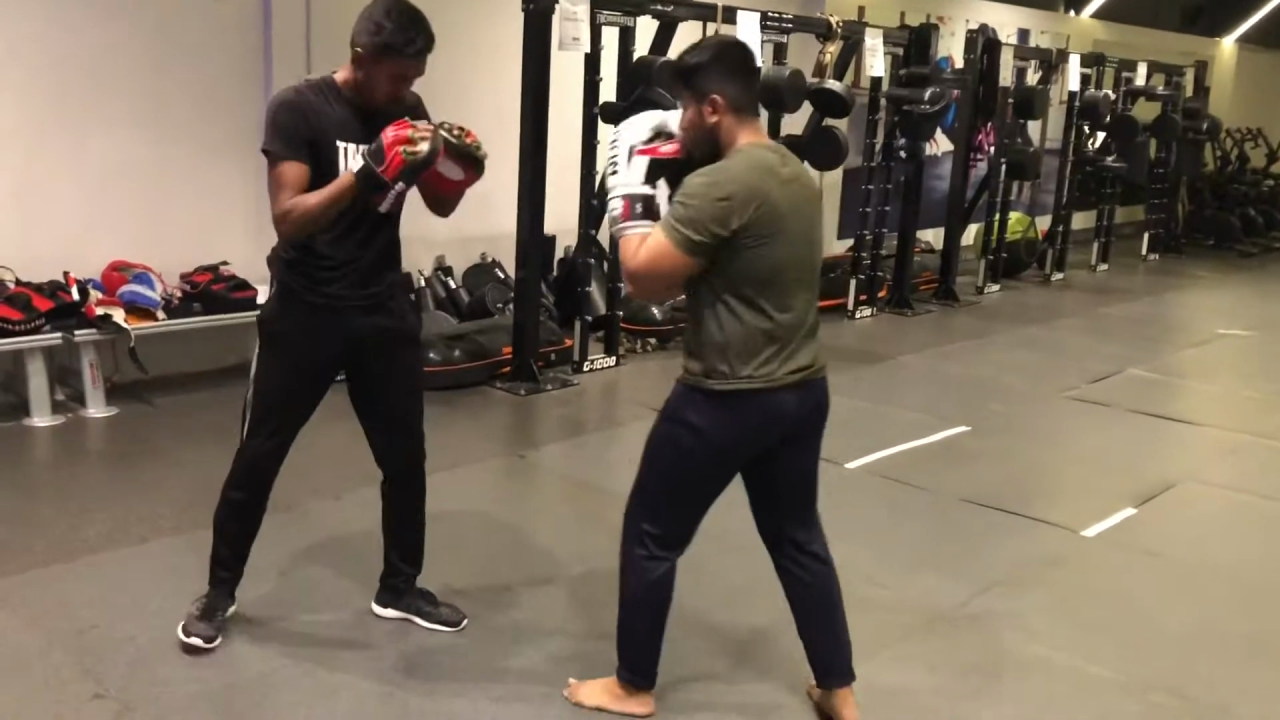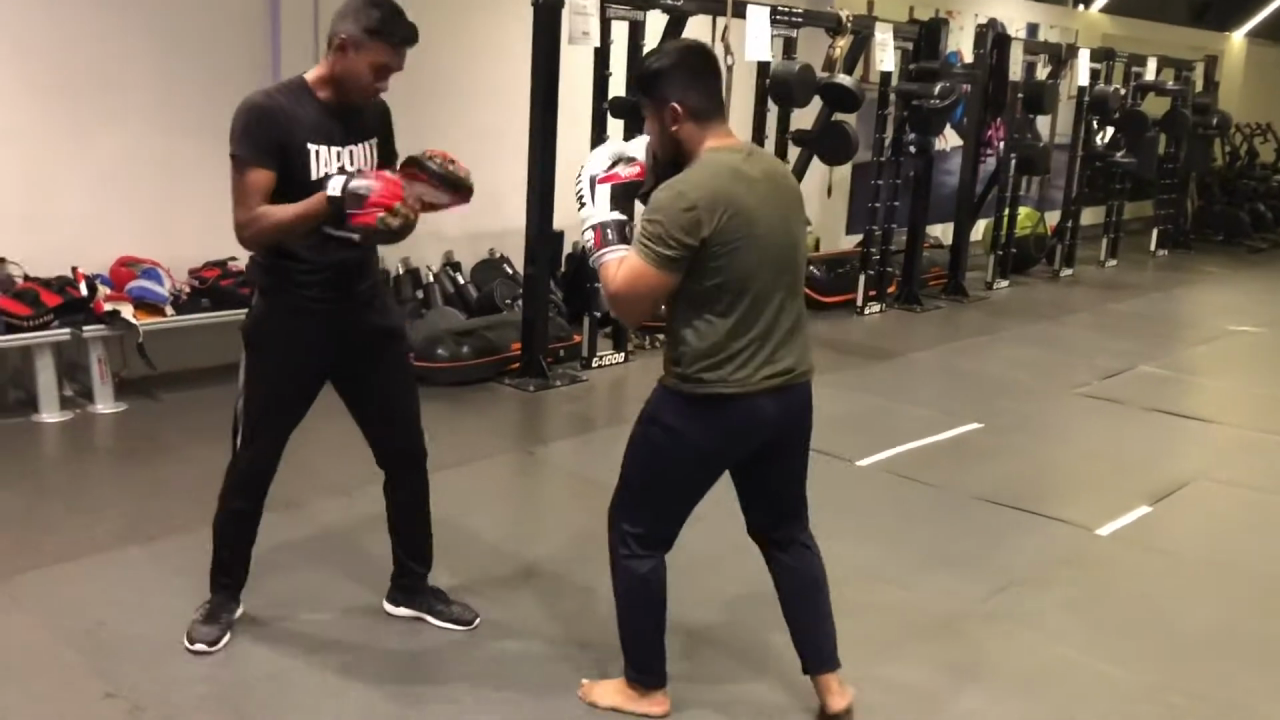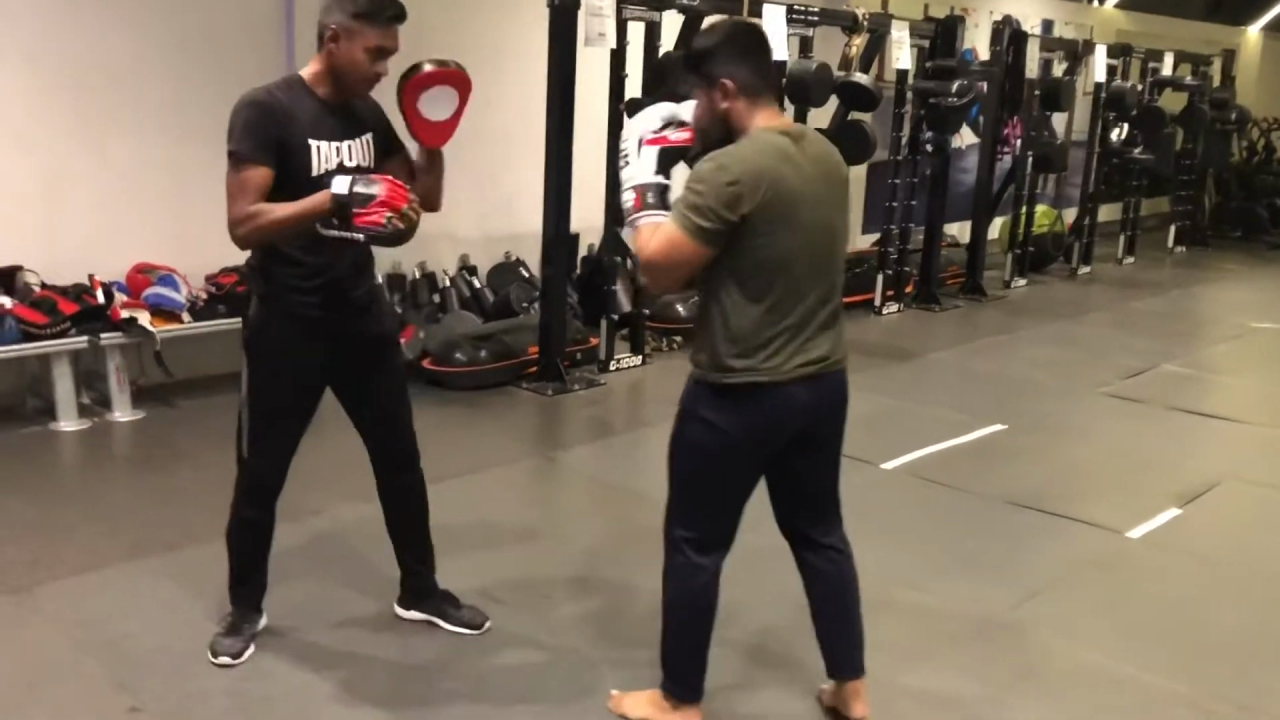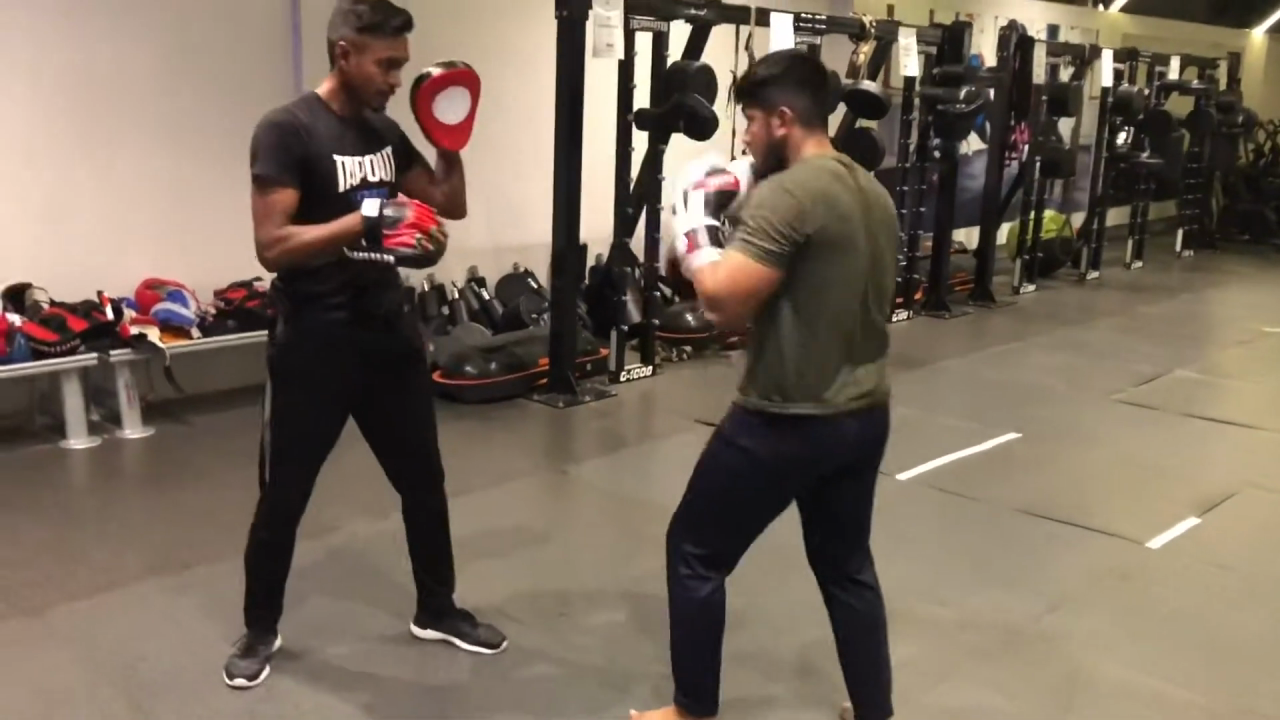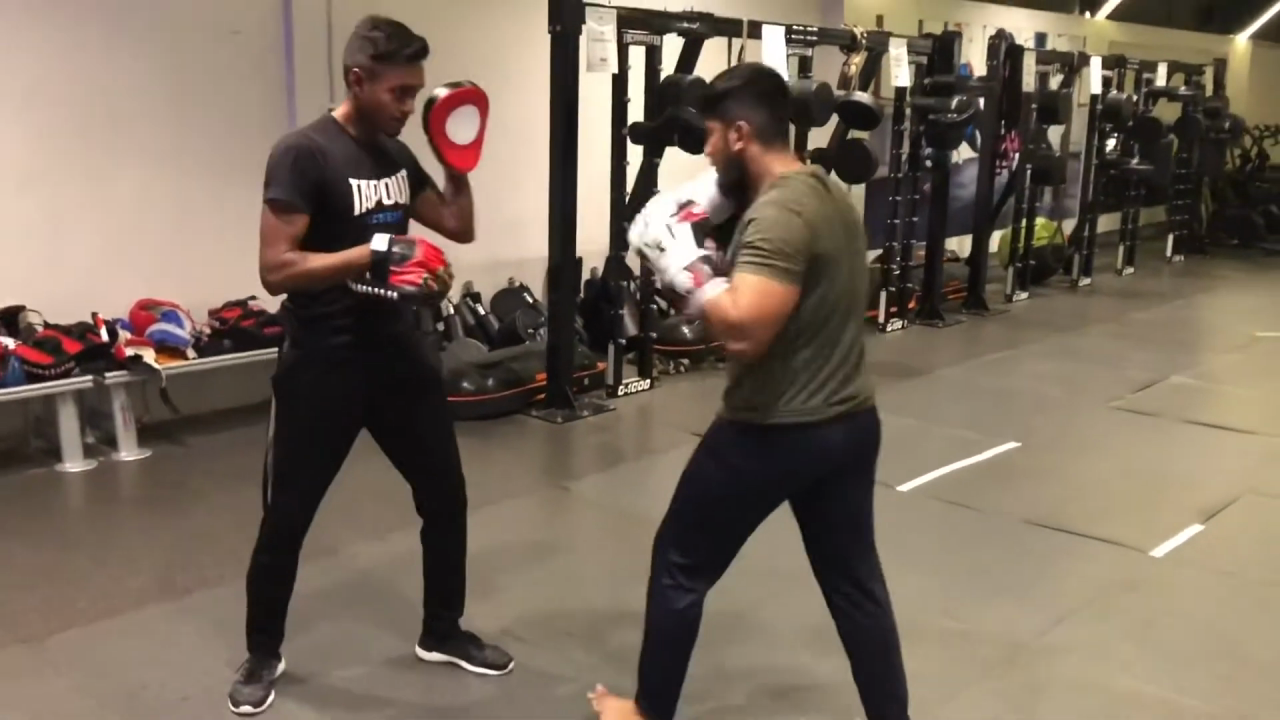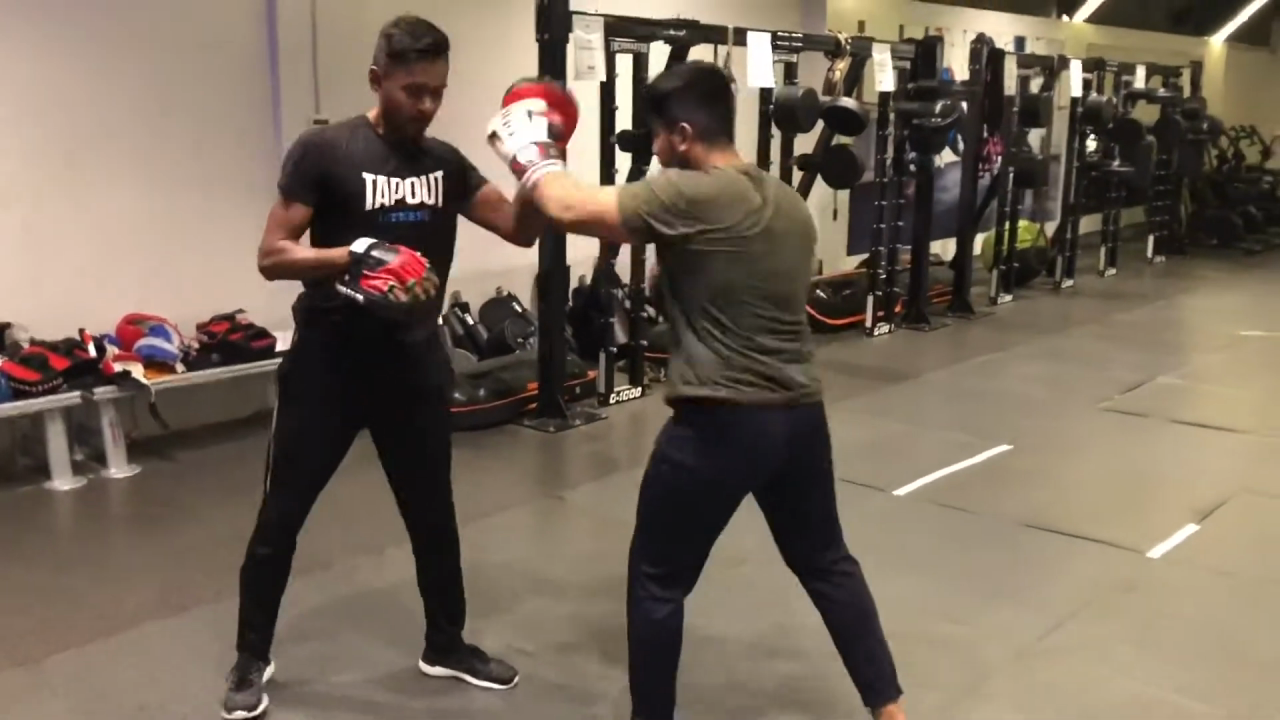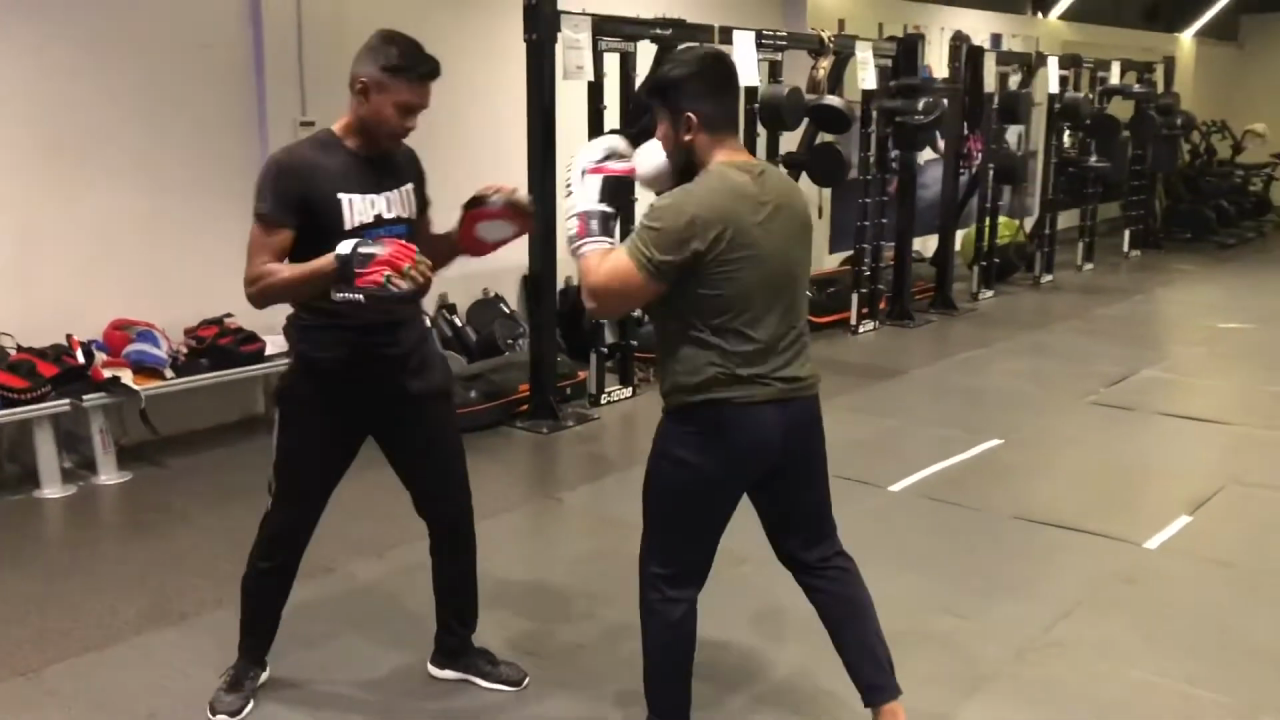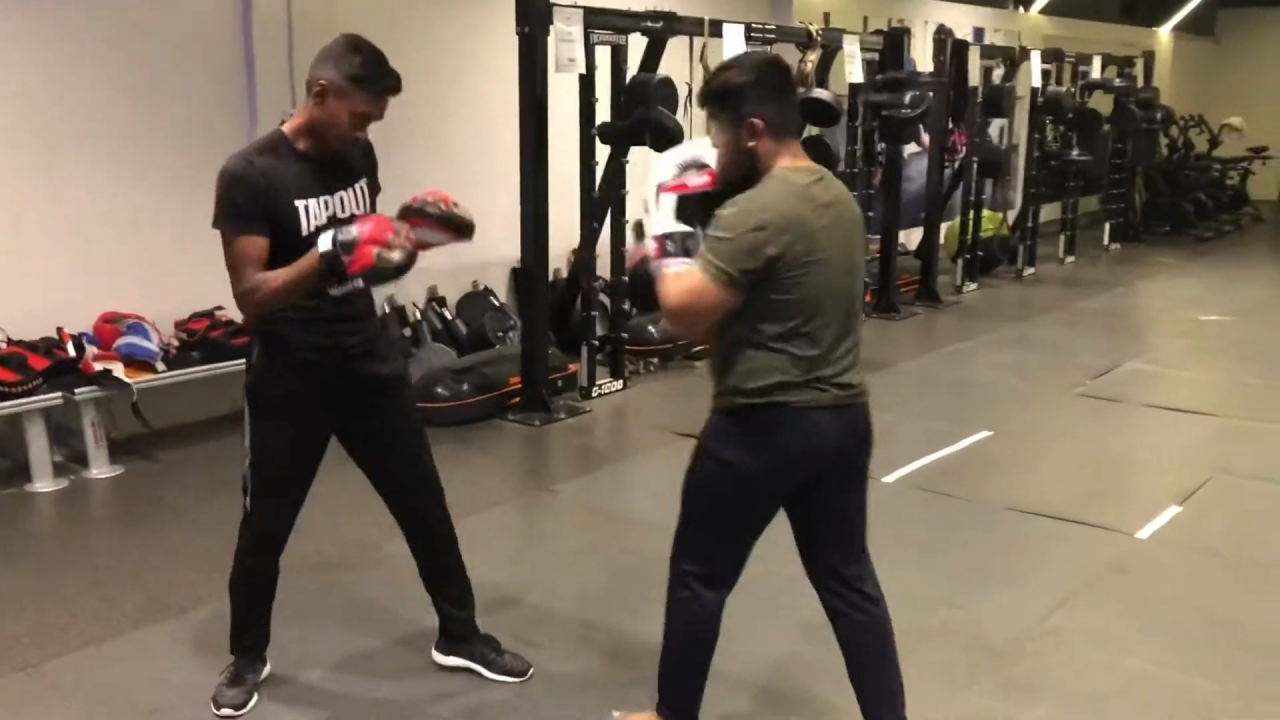
dt=0.2s
person 1, frame 1
left shoulder: (407, 108)
right shoulder: (298, 109)
left elbow: (440, 204)
right elbow: (288, 220)
left wrist: (460, 164)
right wrist: (369, 169)
left hip: (384, 309)
right hip: (305, 310)
left knee: (405, 455)
right knee: (259, 456)
left ankle: (399, 588)
right ankle: (219, 593)
person 1, frame 2
left shoulder: (374, 115)
right shoulder: (267, 113)
right elbow: (250, 226)
left wrist: (417, 194)
right wrist: (336, 197)
left hip: (365, 310)
right hip: (287, 316)
left knee: (405, 453)
right knee: (252, 464)
left ankle: (410, 586)
right ankle: (224, 596)
person 1, frame 3
left shoulder: (368, 113)
right shoulder: (265, 110)
left elbow: (422, 198)
right elbow: (244, 224)
right wrist: (338, 193)
left hip: (362, 314)
right hip: (287, 322)
left knee: (399, 459)
right knee: (261, 473)
left ankle: (420, 590)
right ankle: (244, 609)
person 1, frame 4
left shoulder: (382, 129)
right shoulder: (287, 130)
left elbow: (450, 205)
right elbow: (273, 247)
left wrist: (449, 139)
right wrist: (366, 218)
left hip: (389, 333)
right hip: (314, 343)
left knee: (423, 479)
right knee: (284, 495)
left ankle: (436, 609)
right ankle: (259, 630)
person 1, frame 5
left shoulder: (395, 154)
right shoulder: (303, 153)
left elbow: (461, 229)
right elbow: (276, 270)
left wrist: (458, 160)
right wrist: (376, 252)
left hip: (400, 354)
right hip: (322, 364)
left knee: (445, 497)
right knee: (287, 518)
left ankle: (442, 631)
right ankle: (262, 655)
person 1, frame 6
left shoulder: (443, 159)
right shoulder: (324, 150)
left elbow: (521, 231)
right elbow: (272, 256)
right wrist: (358, 255)
left hip: (414, 363)
right hip: (327, 363)
left knee: (432, 514)
right knee: (281, 515)
left ankle: (445, 645)
right ankle: (252, 659)
person 1, frame 7
left shoulder: (404, 164)
right shoulder: (296, 169)
right elbow: (259, 284)
left wrist: (471, 231)
right wrist: (343, 260)
left hip: (410, 368)
right hip: (325, 376)
left knee: (451, 512)
right knee: (287, 526)
left ankle: (455, 648)
right ankle: (249, 662)
person 1, frame 8
left shoulder: (357, 156)
right shoulder: (249, 175)
right elbow: (250, 298)
left wrist: (404, 234)
right wrist: (330, 252)
left hip: (366, 359)
right hip: (289, 376)
left knee: (422, 499)
right knee: (266, 525)
left ankle: (459, 635)
right ankle: (248, 658)
person 2, frame 1
left shoulder: (721, 185)
right shoulder: (796, 173)
left elbow: (646, 279)
left wrist: (627, 187)
right wrist: (682, 151)
left hip: (725, 400)
right hip: (802, 391)
left knee: (651, 535)
right knee: (798, 539)
person 2, frame 2
left shoulder: (687, 196)
right shoulder: (777, 174)
left elbow: (628, 300)
left wrist: (601, 212)
right wrist: (653, 173)
left hip: (705, 404)
right hip: (788, 393)
left knee: (636, 535)
right knee: (786, 534)
person 2, frame 3
left shoulder: (729, 170)
right shoulder: (826, 157)
left elbow: (659, 270)
left wrist: (641, 175)
right wrist: (701, 139)
left hip: (739, 394)
right hip: (822, 383)
left knee: (694, 543)
right knee: (818, 534)
person 2, frame 4
left shoulder: (787, 194)
right shoulder: (873, 194)
left elbow: (723, 303)
left wrist: (693, 224)
right wrist: (749, 195)
left hip: (783, 424)
right hip: (863, 417)
left knee: (695, 554)
right knee: (847, 568)
person 2, frame 5
left shoulder: (779, 213)
right shoulder: (832, 197)
left elbow: (744, 331)
left wrist: (677, 257)
right wrist: (720, 204)
left hip: (770, 433)
right hip: (850, 425)
left knee: (679, 566)
right knee: (854, 578)
person 2, frame 6
left shoulder: (688, 196)
right shoulder: (789, 202)
left elbow: (570, 208)
left wrist: (525, 148)
left hip: (717, 430)
right hip: (799, 417)
left knee: (657, 581)
right knee: (827, 563)
person 2, frame 7
left shoulder: (690, 208)
right shoulder: (786, 192)
left elbow: (604, 294)
left wrist: (585, 201)
right wrist: (655, 170)
left hip: (713, 424)
right hip: (795, 410)
left knee: (668, 578)
right knee: (821, 559)
person 2, frame 8
left shoulder: (756, 213)
right shoulder: (837, 196)
left elbow: (684, 314)
left wrist: (664, 220)
right wrist: (716, 174)
left hip: (764, 426)
right hip: (844, 419)
left knee: (699, 575)
right knee: (847, 577)
